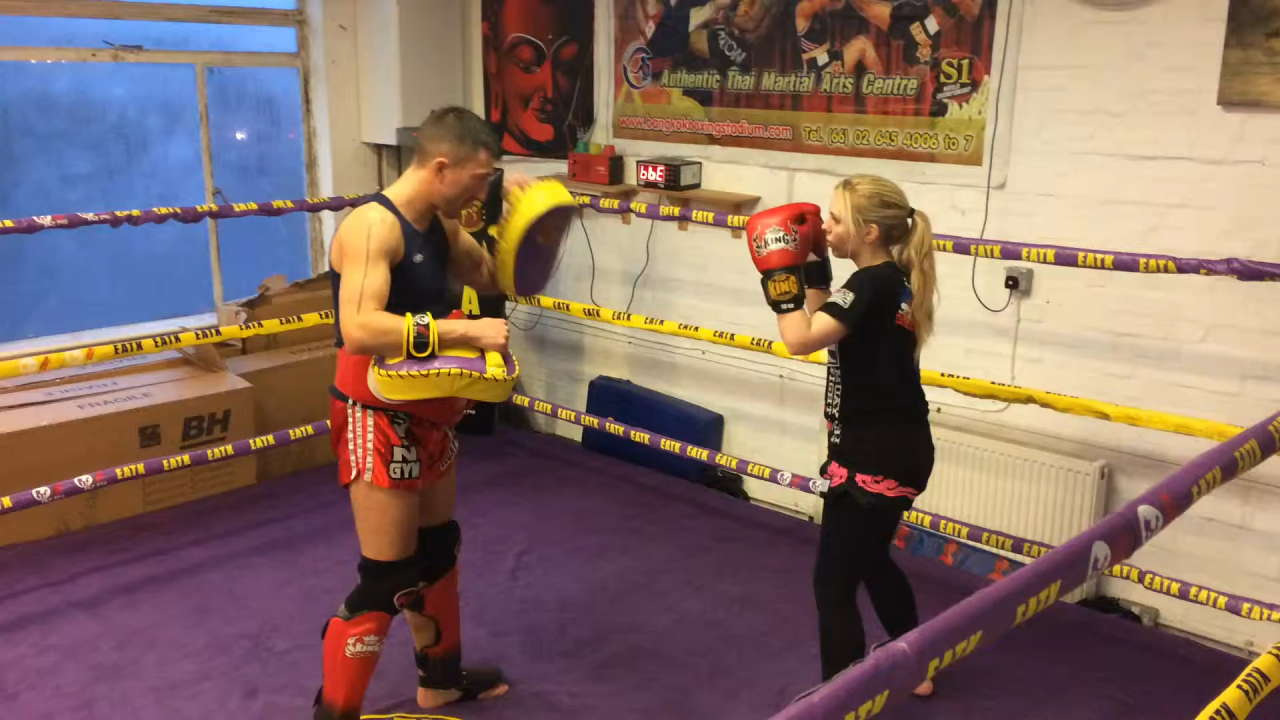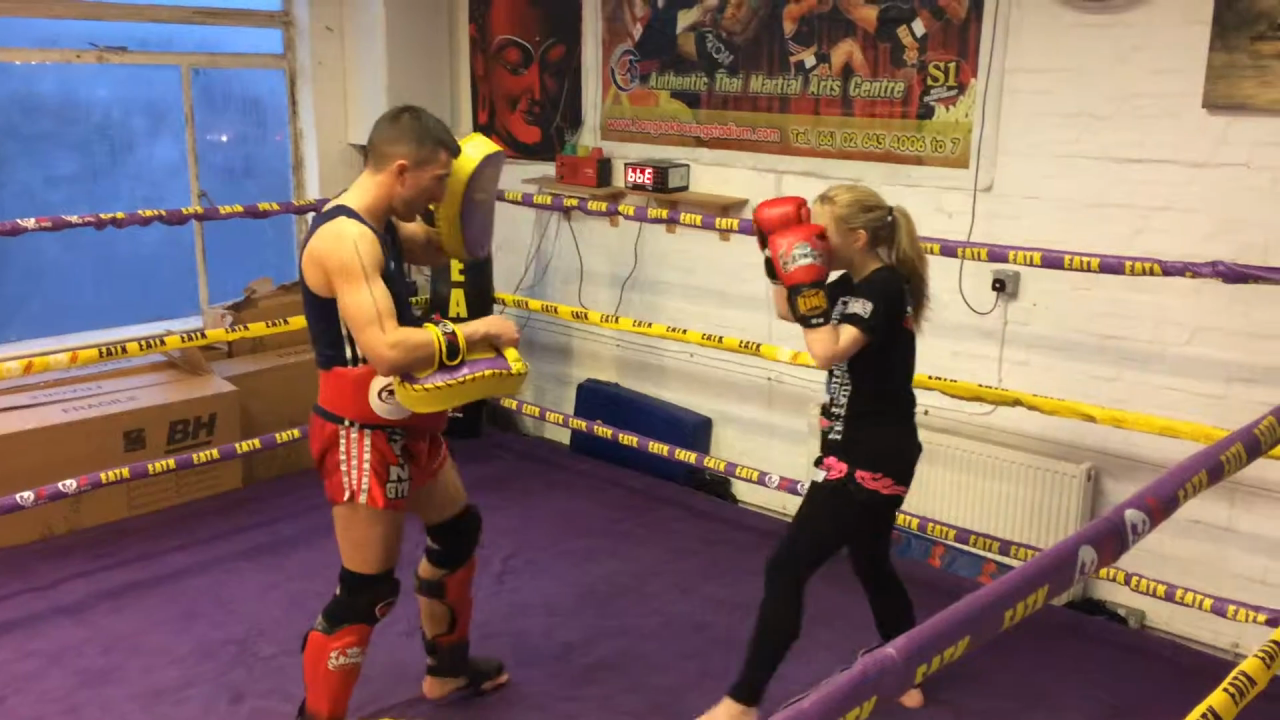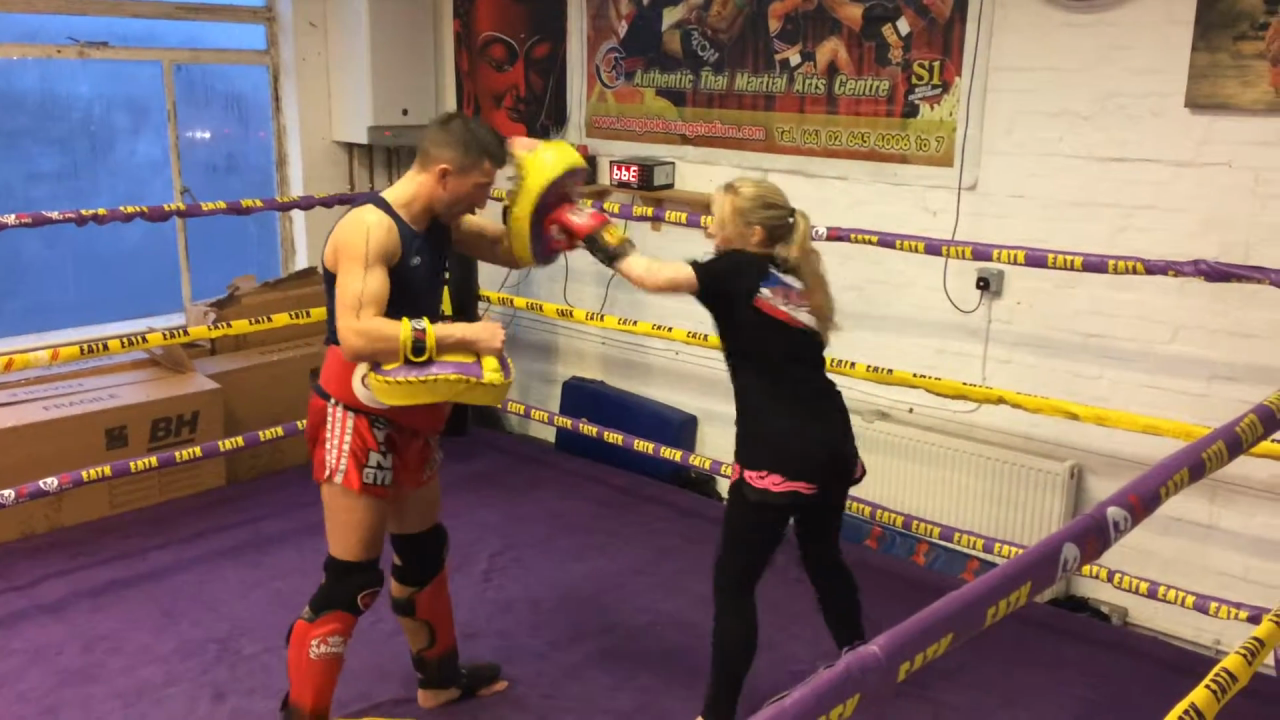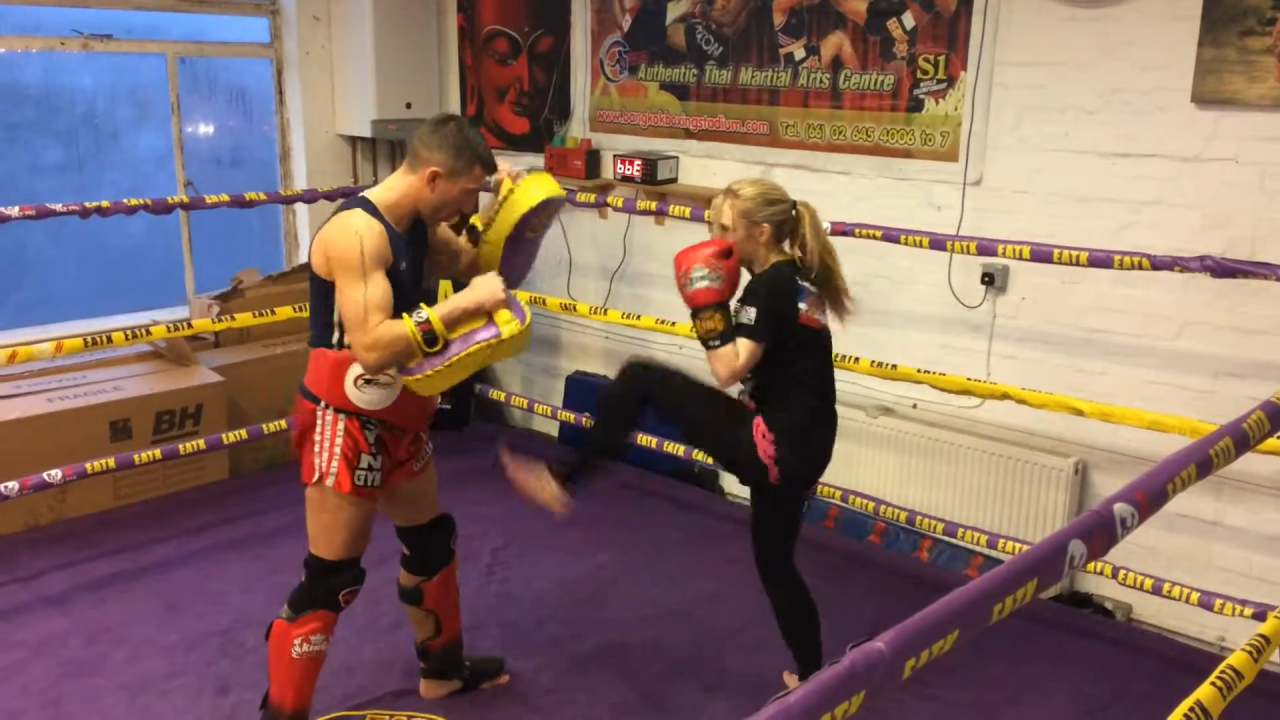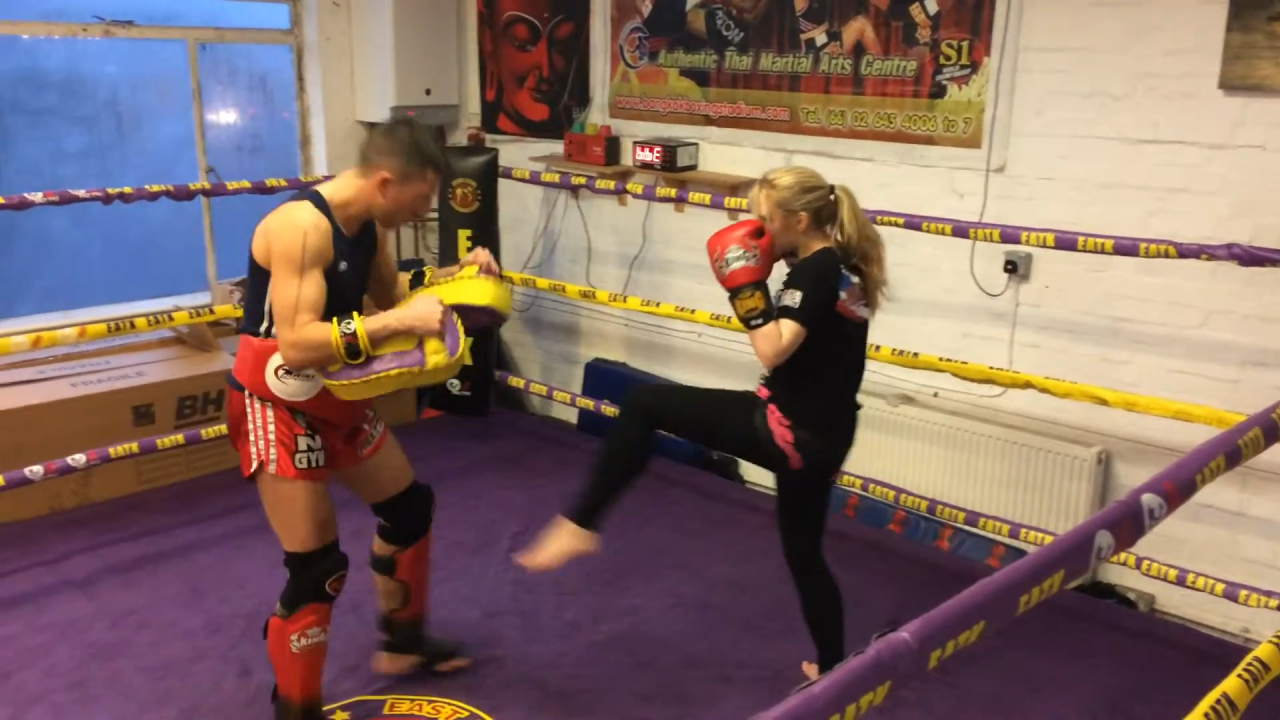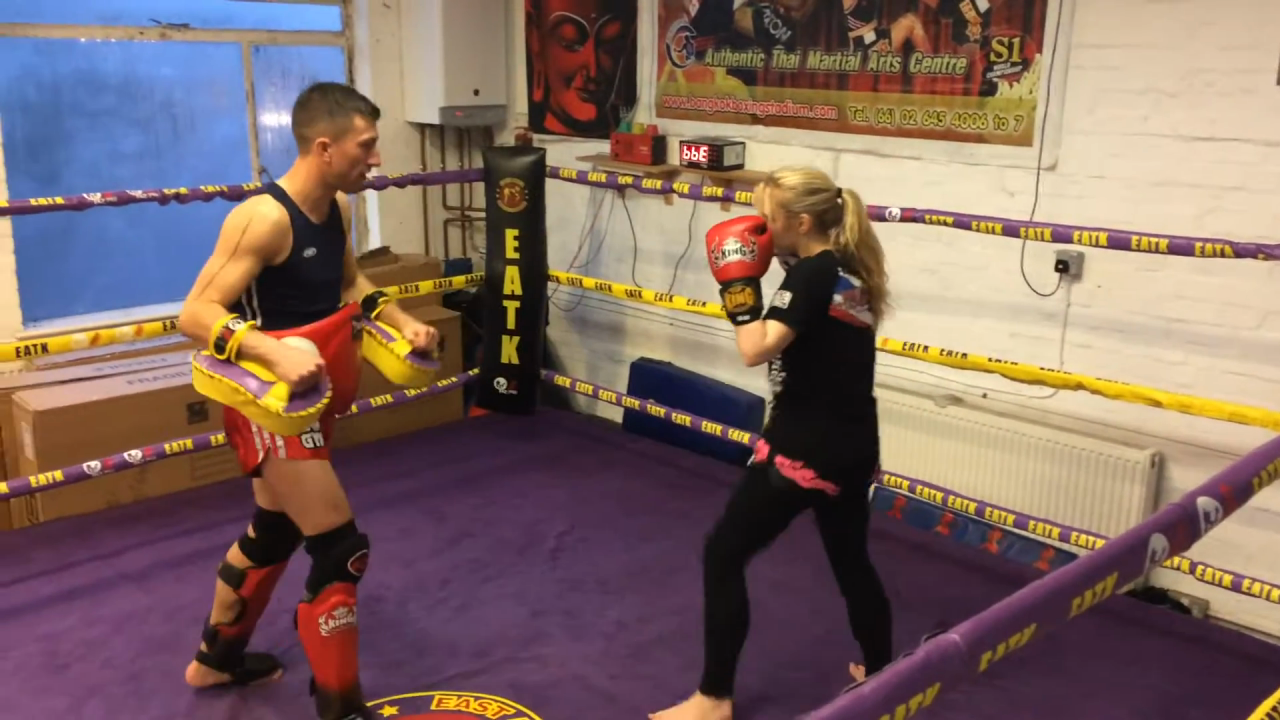
dt=0.4s
person 1, frame 1
left shoulder: (438, 224)
right shoulder: (372, 226)
left elbow: (493, 277)
right elbow: (358, 330)
right wrist: (464, 330)
left hip: (426, 414)
right hip: (379, 419)
left knee: (438, 546)
right knee: (386, 578)
person 1, frame 2
left shoulder: (376, 223)
right shoulder: (344, 240)
left elbow: (433, 248)
right elbow: (386, 349)
right wrist: (478, 330)
left hip: (403, 423)
right hip: (363, 432)
left knee: (457, 530)
right knee: (367, 590)
left ankle: (448, 665)
person 1, frame 3
left shoulder: (441, 220)
right shoulder: (369, 228)
left elbow: (513, 252)
right elbow: (357, 336)
right wrist: (462, 334)
left hip: (410, 419)
right hip: (358, 420)
left knee: (424, 550)
right knee: (351, 581)
person 1, frame 4
left shoulder: (415, 220)
right shoulder: (357, 232)
left elbow: (462, 265)
right elbow: (373, 348)
right wrist: (464, 304)
left hip: (394, 415)
right hip: (344, 419)
left knee: (432, 538)
right knee: (332, 579)
left ankle: (441, 667)
person 1, frame 5
left shoulder: (367, 224)
right shoulder: (299, 227)
left elbow: (385, 292)
right elbow: (297, 342)
left wrist: (455, 282)
right wrist: (403, 321)
left hip: (336, 400)
right hip: (279, 411)
left knee: (409, 506)
right knee: (317, 569)
left ankle: (404, 640)
person 1, frame 6
left shoulder: (338, 206)
right shoulder: (264, 219)
right elbow: (195, 314)
left wrist: (399, 321)
right wrist: (277, 350)
left knee: (274, 533)
right knee: (340, 550)
left ankle: (218, 654)
person 2, frame 1
left shoulder: (874, 284)
right shoulder: (890, 278)
left elbow: (799, 339)
right elbow: (825, 320)
left wrist: (778, 266)
right wrist: (809, 265)
left hip: (873, 458)
right hip: (897, 450)
left knee: (834, 583)
right knee: (871, 559)
person 2, frame 2
left shoulder: (881, 288)
right shoulder: (861, 283)
left elbow: (827, 350)
right elbow: (796, 314)
left wrist: (804, 279)
right wrist: (781, 254)
left hip: (866, 456)
right hip: (880, 452)
left knee: (786, 569)
right knee: (872, 564)
person 2, frame 3
left shoulder: (739, 272)
right shoulder: (803, 276)
left elbow: (656, 277)
left wrist: (595, 231)
left hip: (777, 452)
right hip: (832, 442)
left knee: (734, 584)
right knee: (824, 557)
person 2, frame 4
left shoulder: (769, 285)
right shoulder: (803, 277)
left elbow: (726, 372)
left wrist: (707, 302)
left hip: (768, 439)
right hip: (801, 452)
left knee: (639, 381)
right knee: (775, 563)
left ankle: (560, 481)
right ankle: (814, 679)
person 2, frame 5
left shoulder: (812, 271)
right shoulder: (846, 266)
left elbow: (769, 350)
left wrist: (746, 284)
left hip: (783, 425)
right hip: (823, 439)
left knee: (646, 404)
right knee: (804, 553)
left ankle: (580, 525)
right ankle: (833, 669)
person 2, frame 6
left shoulder: (811, 276)
right shoulder: (848, 271)
left elbow: (756, 347)
left wrist: (736, 279)
left hip: (803, 449)
right hip: (853, 447)
left knee: (723, 557)
right knee: (851, 560)
right ankle: (878, 672)
